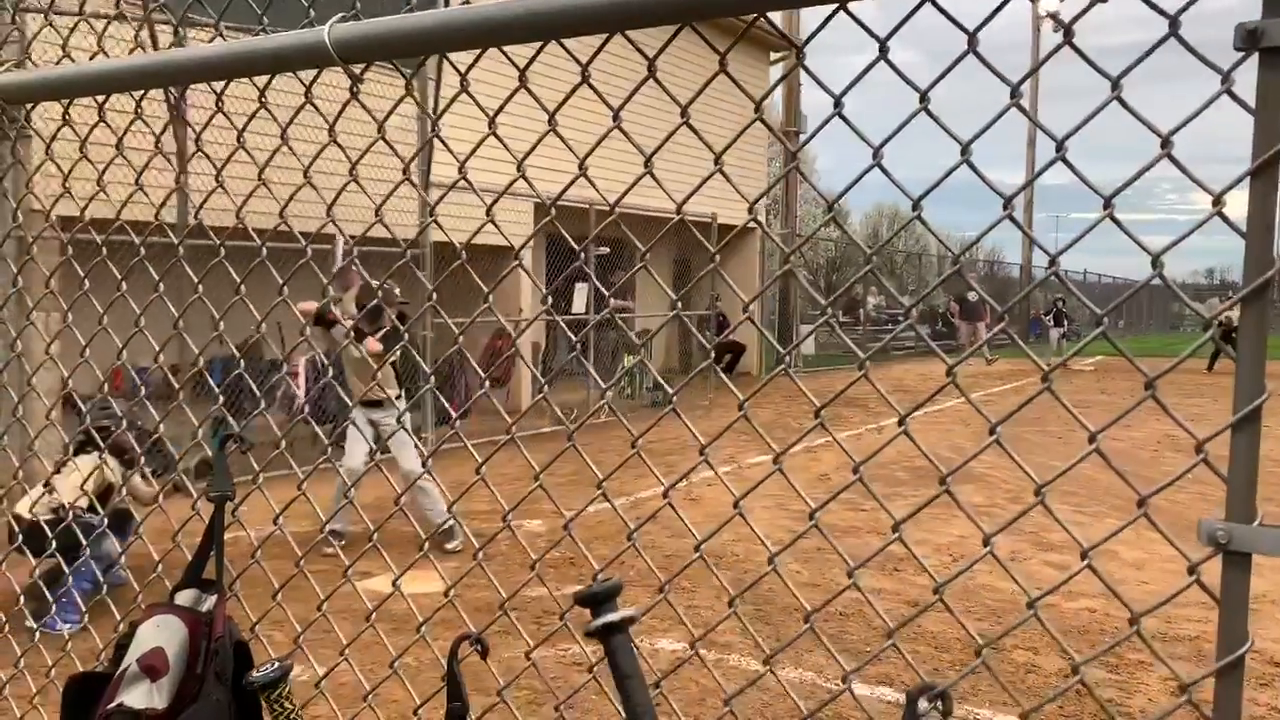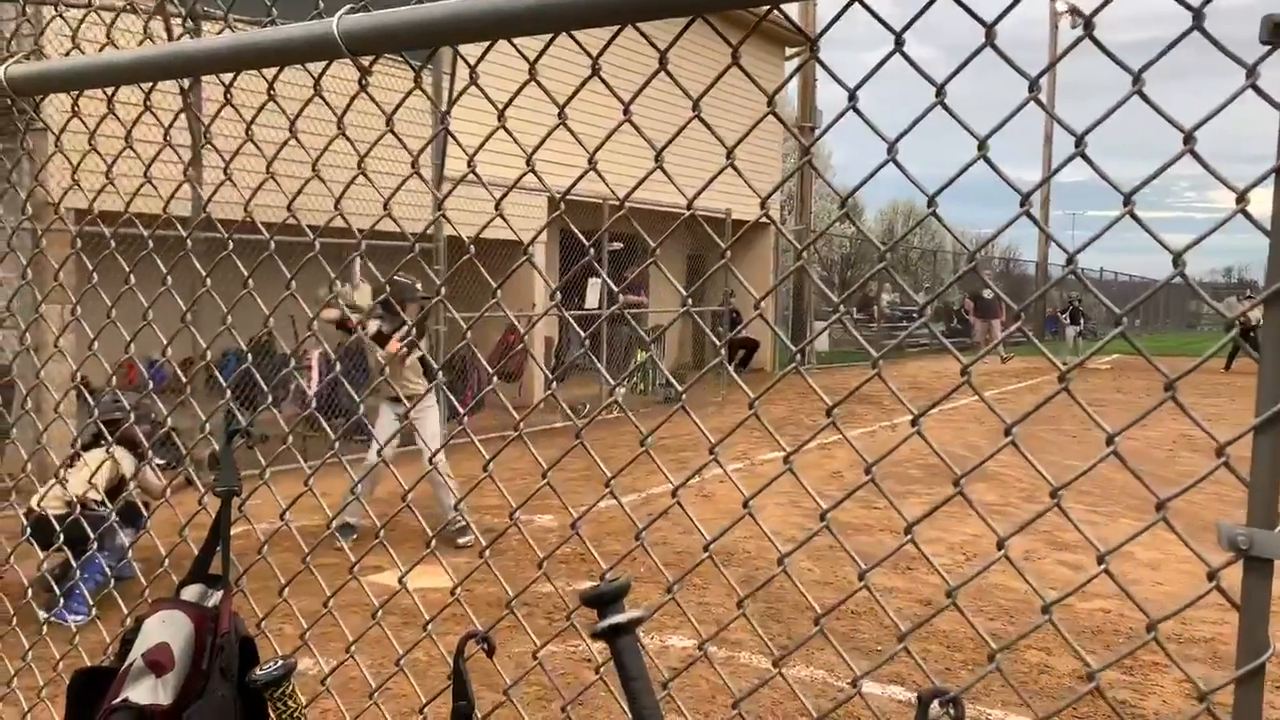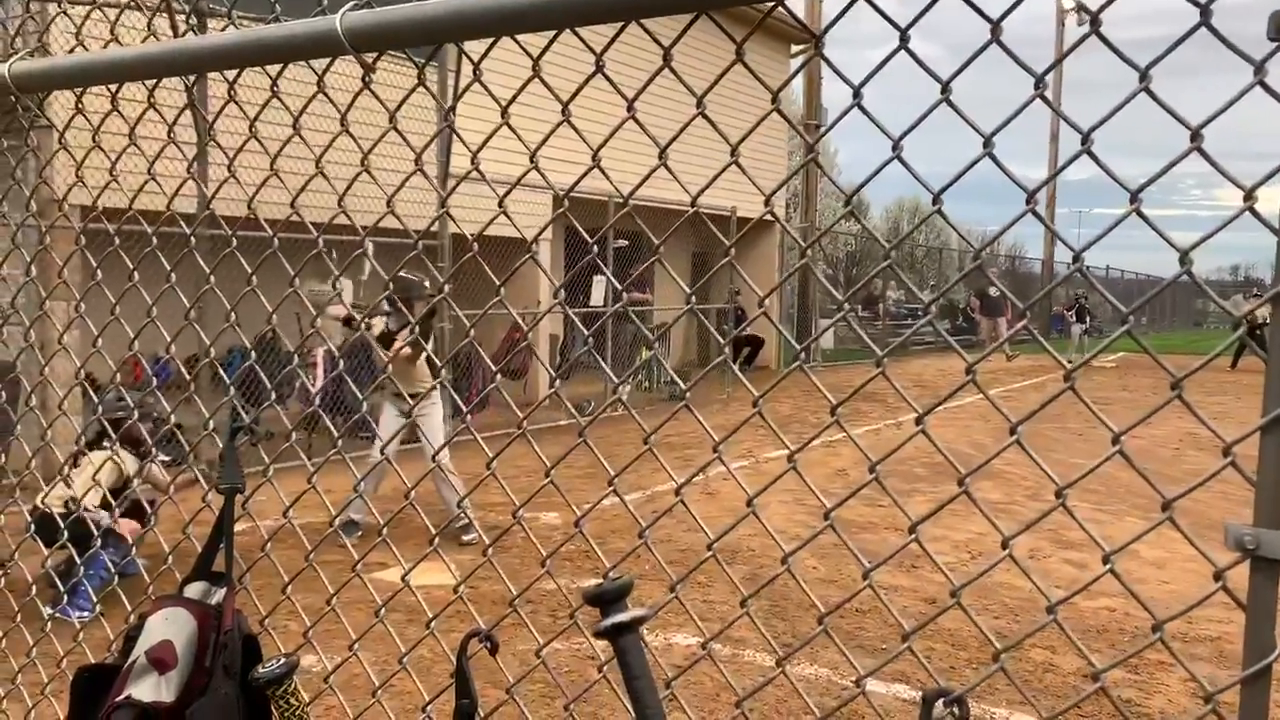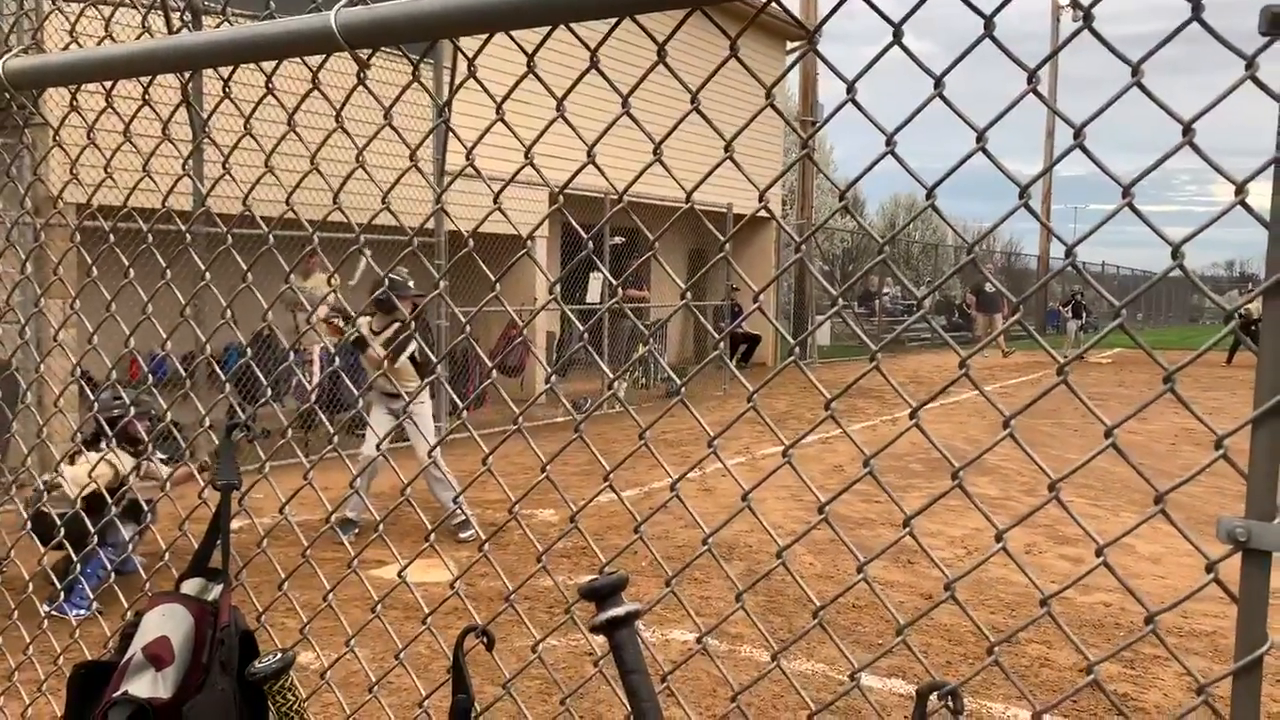
dt=0.4s
person 1, frame 1
left shoulder: (393, 333)
right shoulder: (342, 327)
left elbow: (372, 348)
right elbow: (302, 308)
left wrist: (348, 322)
right wrist: (328, 307)
left hip: (393, 409)
right hip: (361, 409)
left knee: (412, 468)
right knee: (351, 468)
left ankle: (445, 525)
right ankle: (335, 529)
person 1, frame 2
left shoulder: (416, 328)
right shoulder: (371, 325)
left elbow: (397, 351)
right elbow: (324, 315)
left wrist: (368, 329)
right wrist: (346, 316)
left hip: (422, 403)
right hip: (390, 404)
left knee: (435, 462)
right knee: (374, 460)
left ankle: (457, 522)
right ankle: (348, 521)
person 1, frame 3
left shoulder: (422, 327)
right shoulder: (378, 322)
left elbow: (407, 353)
right elbow: (332, 311)
left wrist: (376, 331)
right wrist: (353, 316)
left hip: (426, 399)
right hip: (394, 400)
left knee: (439, 459)
right knee: (380, 457)
left ankle: (463, 519)
right ankle: (352, 517)
person 1, frame 4
left shoulder: (408, 328)
right shoulder: (361, 323)
left elbow: (383, 359)
left wrist: (354, 337)
left hip: (415, 398)
right hip: (382, 398)
left knee: (430, 457)
right knee: (370, 455)
left ankle: (460, 516)
right ankle: (350, 516)
person 2, frame 1
left shoulder: (103, 459)
right shoulder: (102, 462)
right elbow: (111, 502)
left hip: (47, 521)
right hip: (32, 527)
left knee: (122, 518)
right knee: (104, 545)
right ankle: (57, 614)
person 2, frame 2
left shoulder: (127, 456)
right shoulder: (109, 457)
left elbow: (158, 491)
right elbow: (85, 498)
right wrist: (117, 511)
left hip: (63, 517)
right hip: (45, 521)
left knee: (134, 513)
right knee: (117, 536)
right ankle: (68, 607)
person 2, frame 3
left shoulder: (139, 455)
right shoulder: (110, 459)
left elbow: (167, 486)
right elbow: (76, 503)
right wrist: (115, 523)
left hip: (75, 516)
right hip: (50, 520)
left knee: (142, 511)
right knee: (120, 537)
right ankle: (73, 604)
person 2, frame 4
left shoulder: (136, 452)
right shoulder: (107, 460)
left elbow: (169, 477)
right elbow: (49, 484)
left wrist: (204, 466)
left hip: (84, 515)
right hip: (52, 520)
left knee: (141, 510)
right knee: (122, 533)
left ankle: (115, 559)
right ankle: (69, 601)
